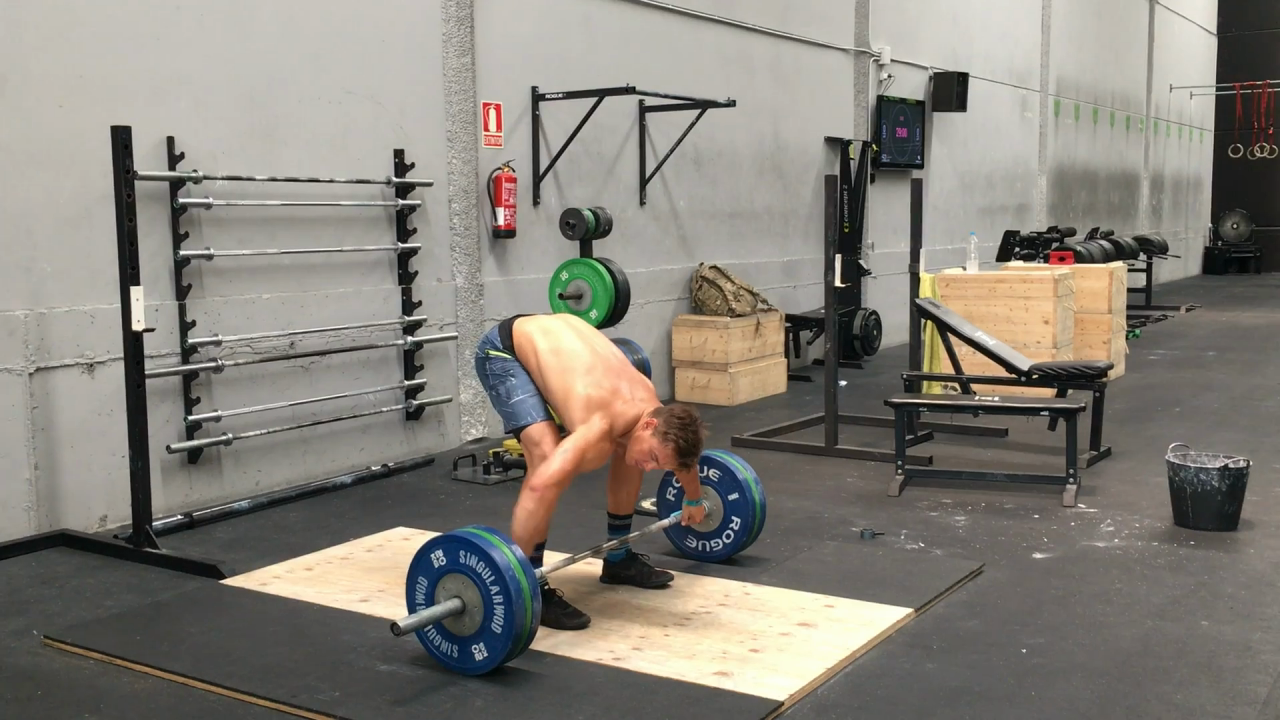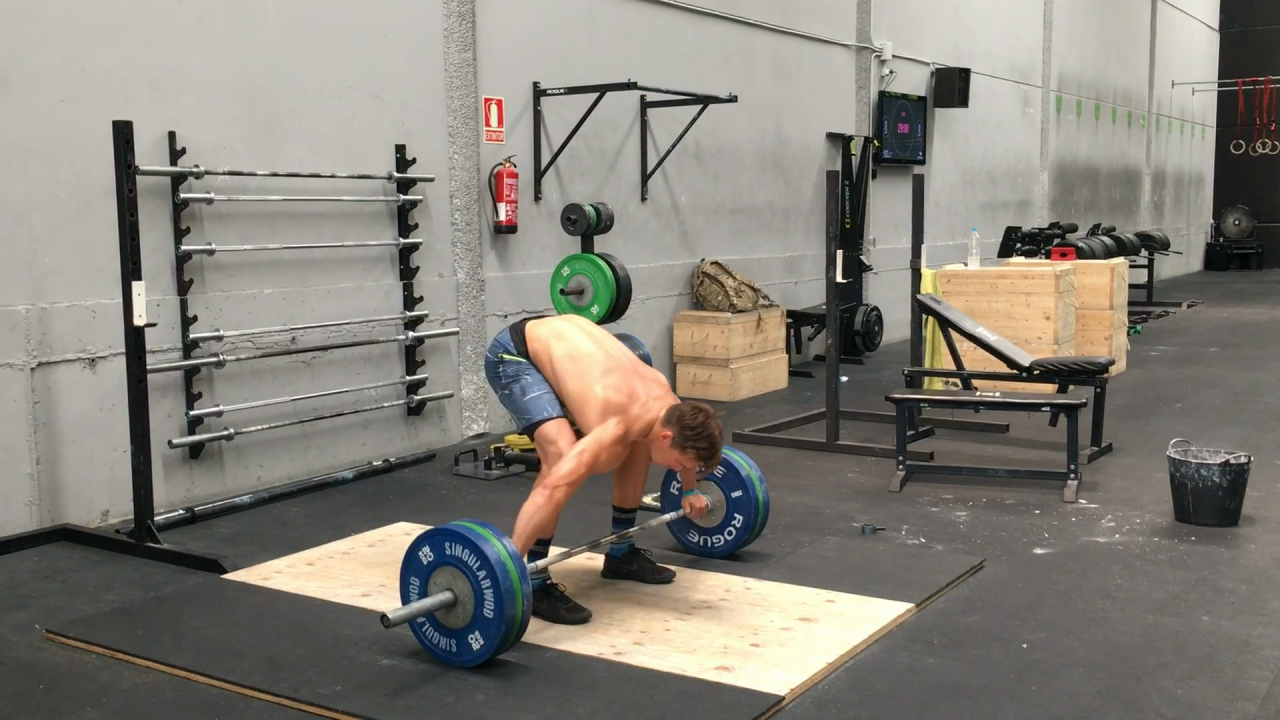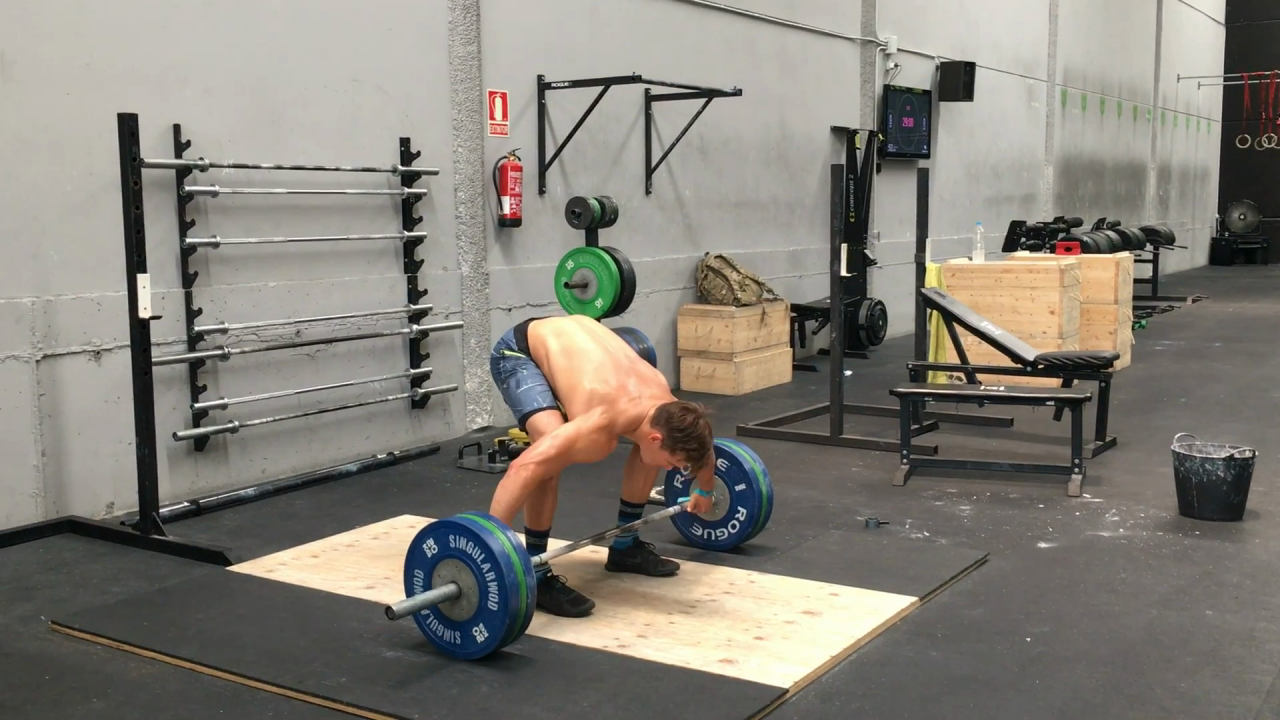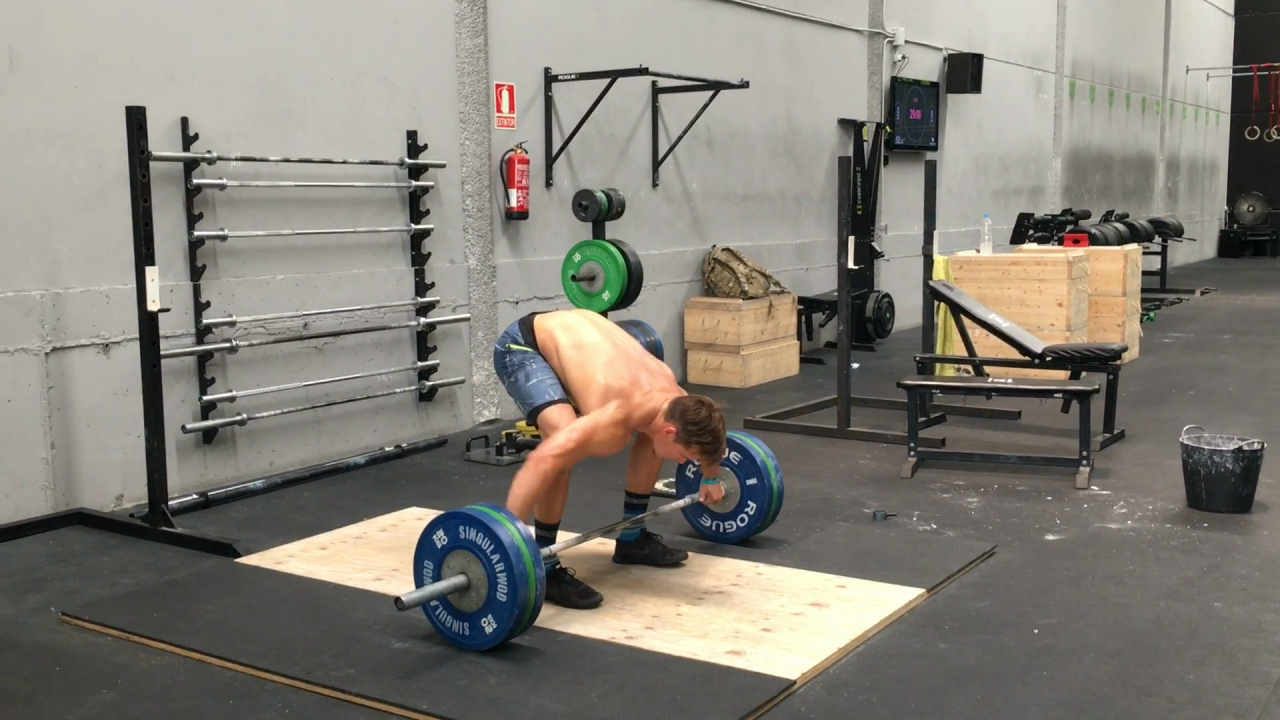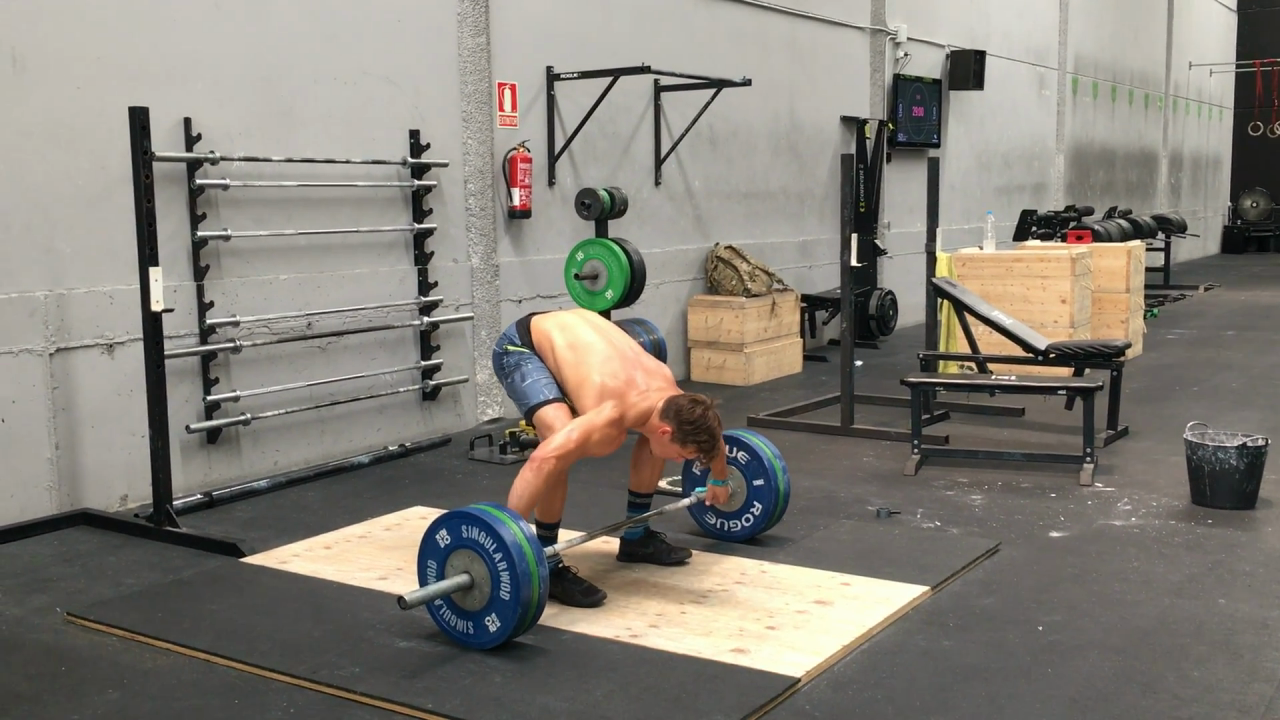
dt=0.4s
person 1, frame 1
left shoulder: (655, 413)
right shoulder: (602, 430)
left elbow: (682, 454)
right elbow: (540, 488)
left wrist: (693, 502)
right hip: (504, 350)
left knee: (628, 452)
right knee: (547, 455)
left ankle: (618, 559)
person 1, frame 2
left shoulder: (670, 408)
right shoulder: (615, 434)
left elbow: (696, 442)
right elbow: (553, 487)
left wrist: (690, 491)
right hip: (513, 353)
right knee: (562, 455)
left ankle: (621, 553)
right ankle: (535, 584)
person 1, frame 3
left shoulder: (667, 409)
right shoulder: (600, 428)
left elbow: (700, 444)
right elbow: (523, 468)
left wrist: (704, 492)
right hip: (518, 352)
right knee: (549, 459)
left ankle: (625, 547)
right ankle: (536, 576)
person 1, frame 4
left shoulder: (676, 401)
right shoulder: (616, 420)
left elbow: (702, 433)
right elbow: (540, 462)
left wrist: (711, 480)
right hip: (522, 346)
left knee: (650, 436)
right knee: (562, 446)
left ankle: (632, 538)
right ankle: (545, 568)
person 1, frame 5
left shoulder: (674, 403)
right shoulder: (612, 420)
left elbow: (711, 436)
right elbow: (541, 461)
left wrist: (719, 481)
right hip: (521, 347)
right knee: (559, 435)
left ankle: (636, 538)
right ankle: (547, 568)
